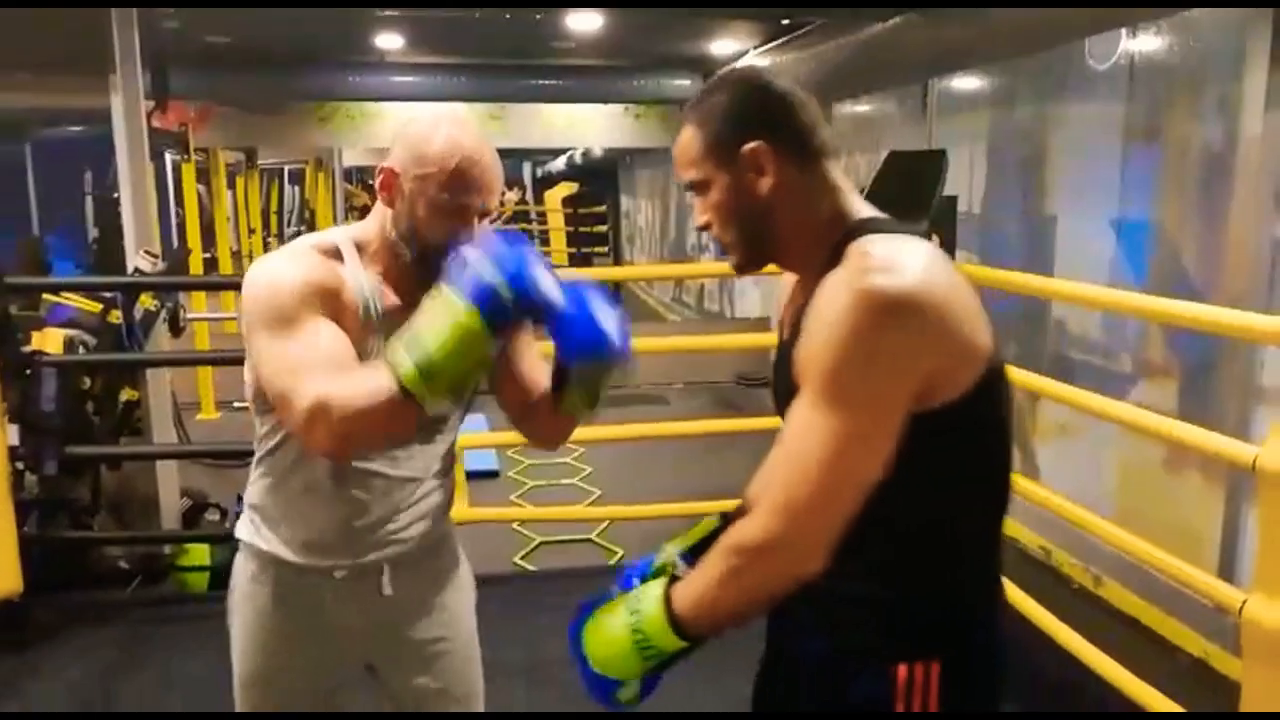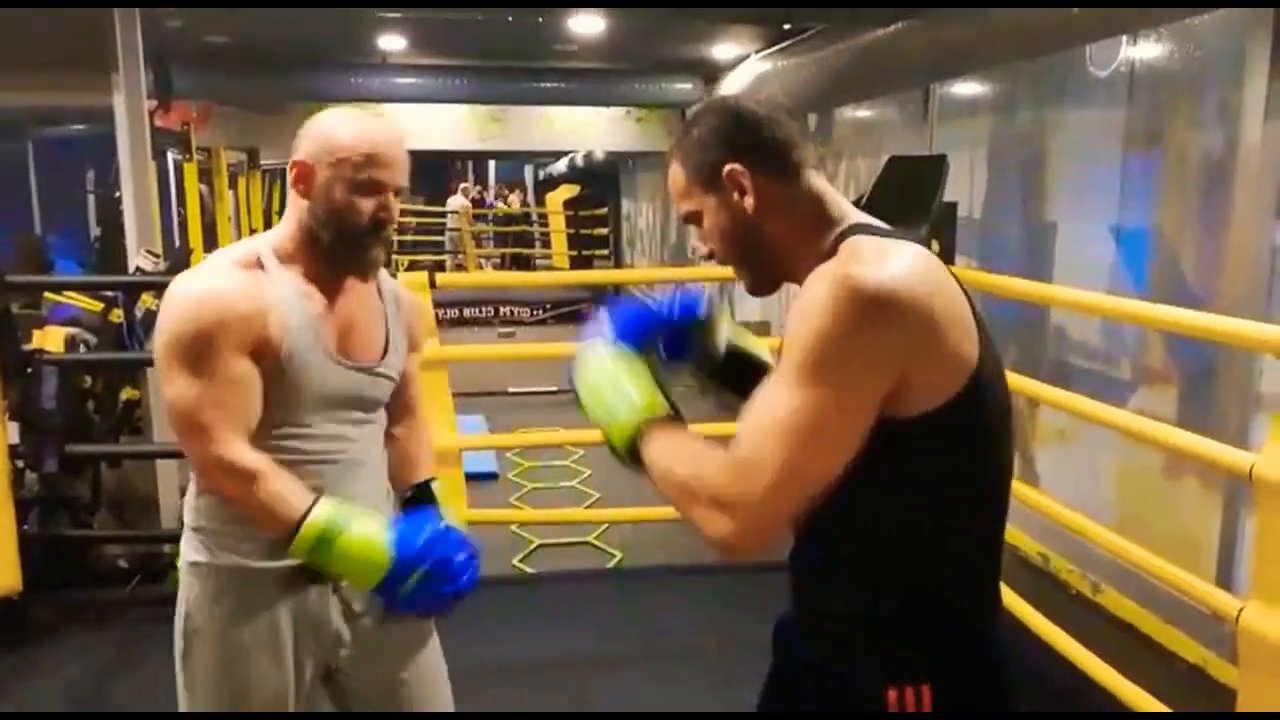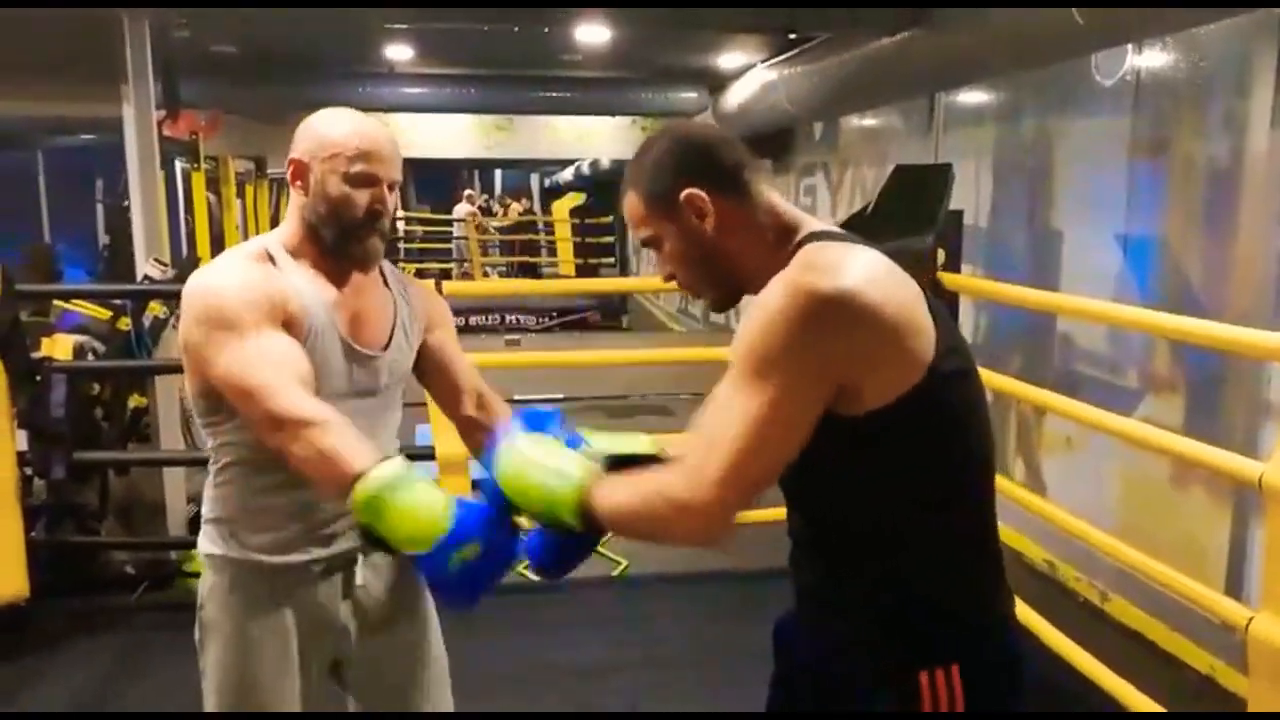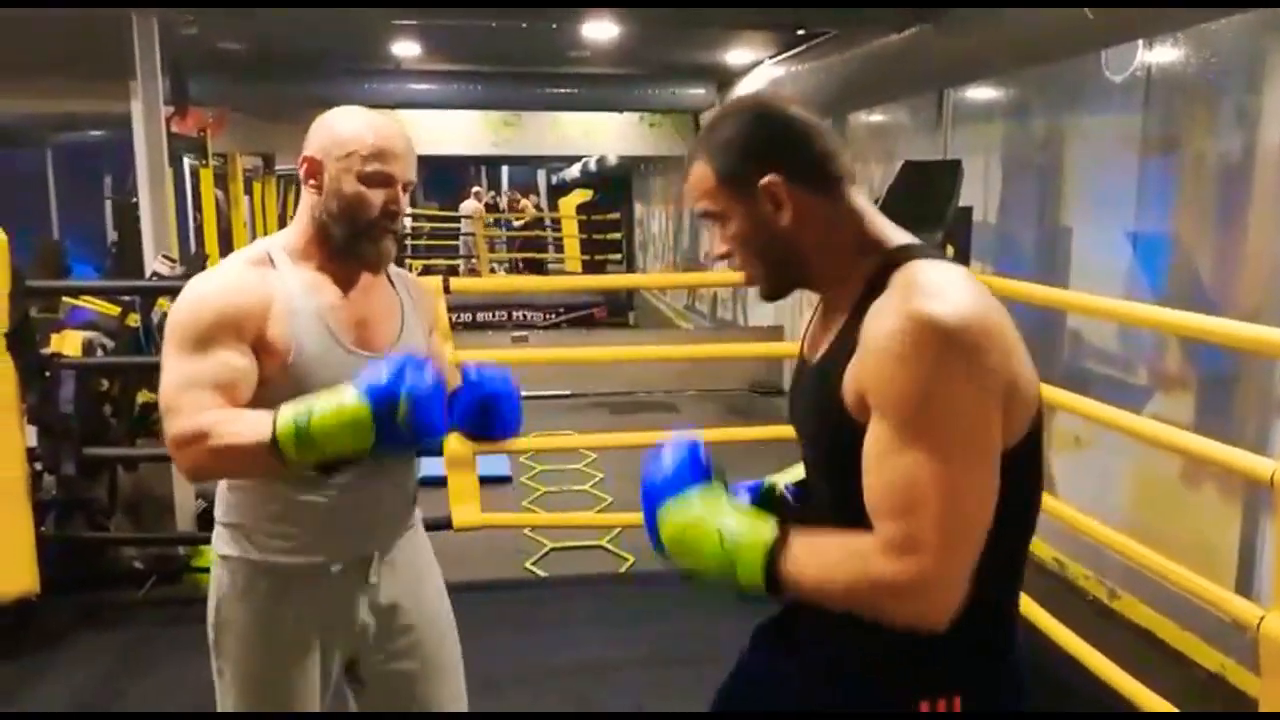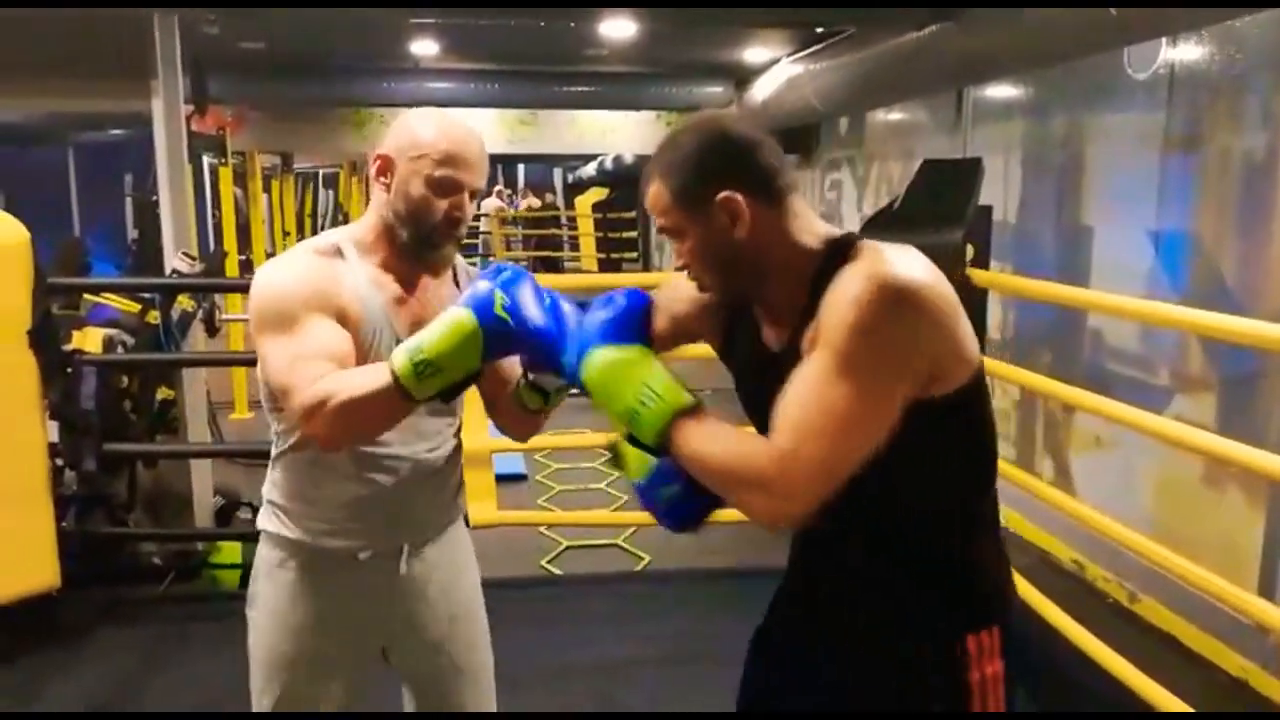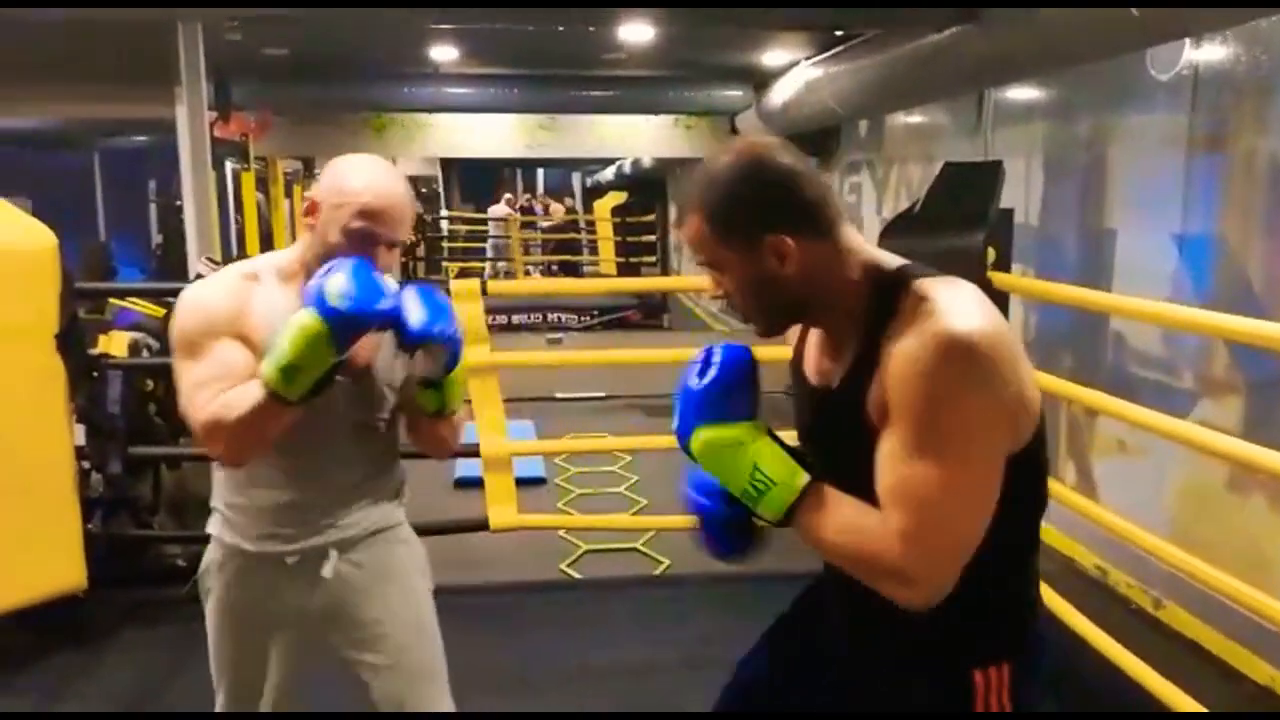
dt=0.4s
person 1, frame 1
left shoulder: (878, 293)
right shoulder: (817, 286)
left elbow: (784, 542)
left wrist: (654, 624)
right wrist: (685, 559)
left hip: (907, 665)
right hip: (830, 627)
person 1, frame 2
left shoulder: (862, 287)
right shoulder: (850, 274)
left elbow: (739, 510)
left wrist: (632, 410)
right wrist: (724, 355)
left hip: (905, 679)
person 1, frame 3
left shoulder: (816, 298)
right shoulder: (815, 279)
left elbow: (696, 505)
right elbow: (730, 451)
left wrist: (566, 488)
right wrist: (603, 465)
left hip: (917, 671)
right hip: (842, 637)
person 1, frame 4
left shoulder: (926, 324)
right shoulder: (842, 303)
left elbow: (921, 581)
left wrist: (726, 534)
right wrist: (784, 500)
left hip: (918, 685)
person 1, frame 5
left shoulder: (884, 292)
right shoulder: (722, 298)
left elbow: (780, 489)
left wrist: (642, 396)
right wrist: (642, 447)
left hip: (929, 640)
right hip: (815, 611)
person 1, frame 6
left shoulder: (945, 344)
right shoulder: (813, 324)
left elbow: (916, 571)
left wrist: (758, 469)
right wrist: (737, 460)
left hip: (952, 662)
right hip: (841, 616)
person 2, frame 1
left shoulder: (494, 287)
right shoulder: (297, 279)
left elbow: (544, 426)
right elbow: (330, 424)
left wrist: (585, 363)
right wrist: (462, 332)
left hip: (419, 570)
right hip: (295, 576)
person 2, frame 2
left shoulder: (396, 302)
right shoulder: (219, 298)
right elbow: (222, 461)
left wrist: (429, 527)
right wrist: (362, 554)
left hip: (370, 572)
right hip: (248, 585)
person 2, frame 3
left shoulder: (409, 296)
right shoulder: (234, 290)
left elbow: (473, 405)
right elbow: (295, 424)
right wrist: (429, 521)
left hip: (383, 566)
right hip: (259, 578)
person 2, frame 4
left shoulder: (409, 293)
right shoulder: (233, 294)
left elbow: (440, 394)
right elbow: (193, 441)
left wrist: (473, 401)
right wrist: (343, 418)
left hip: (398, 563)
right hip: (278, 580)
person 2, frame 5
left shoulder: (474, 287)
right shoulder: (300, 278)
left elbow: (518, 423)
right elbow: (321, 419)
left wrist: (546, 372)
right wrist: (457, 340)
left hip: (432, 552)
right hip: (316, 562)
left knee: (466, 704)
person 2, frame 6
left shoulder: (403, 310)
right shoulder: (219, 301)
left elbow: (441, 444)
right elbow: (224, 438)
left wrist: (435, 369)
right wrist: (312, 343)
left hip: (374, 551)
right hip: (256, 560)
left knee: (426, 707)
right knee: (245, 712)
